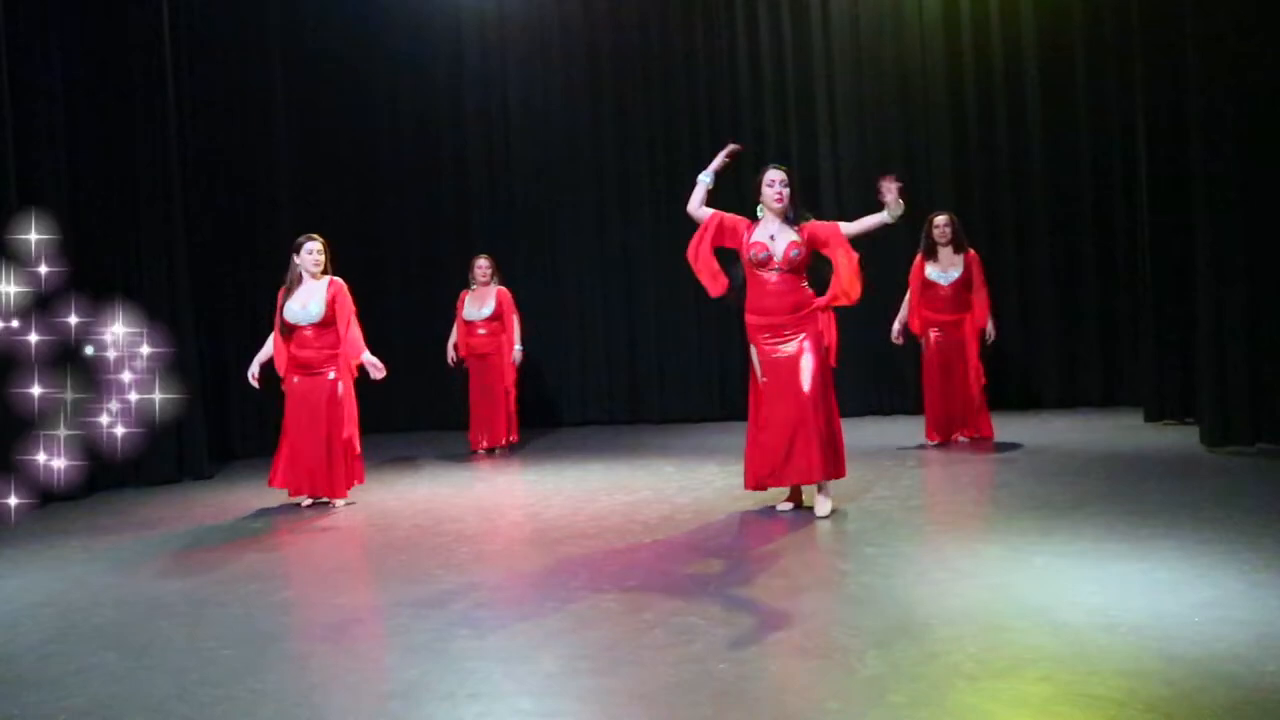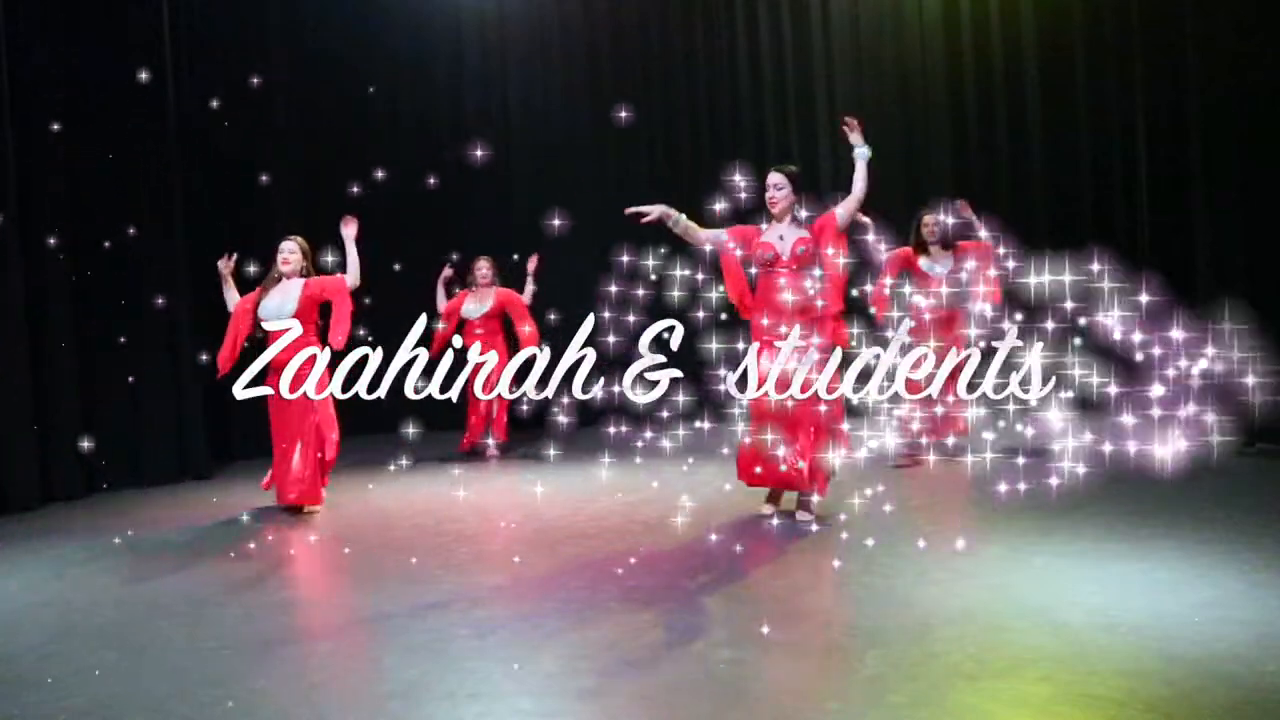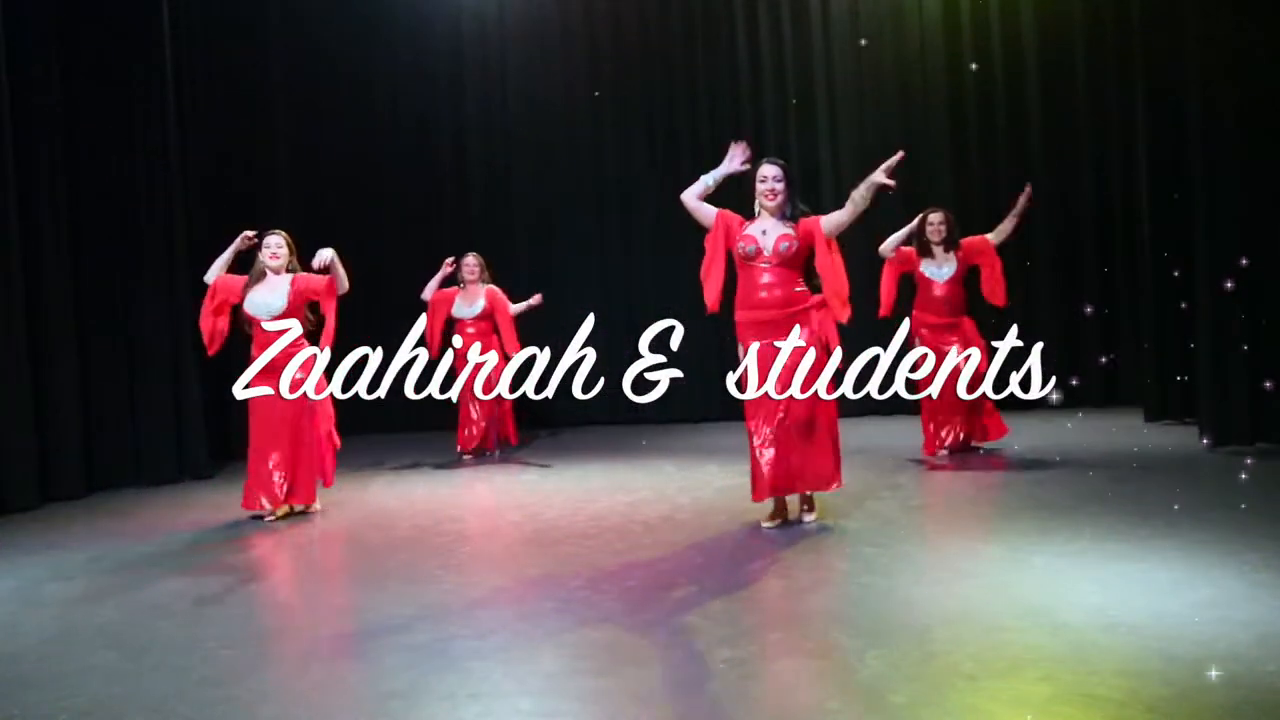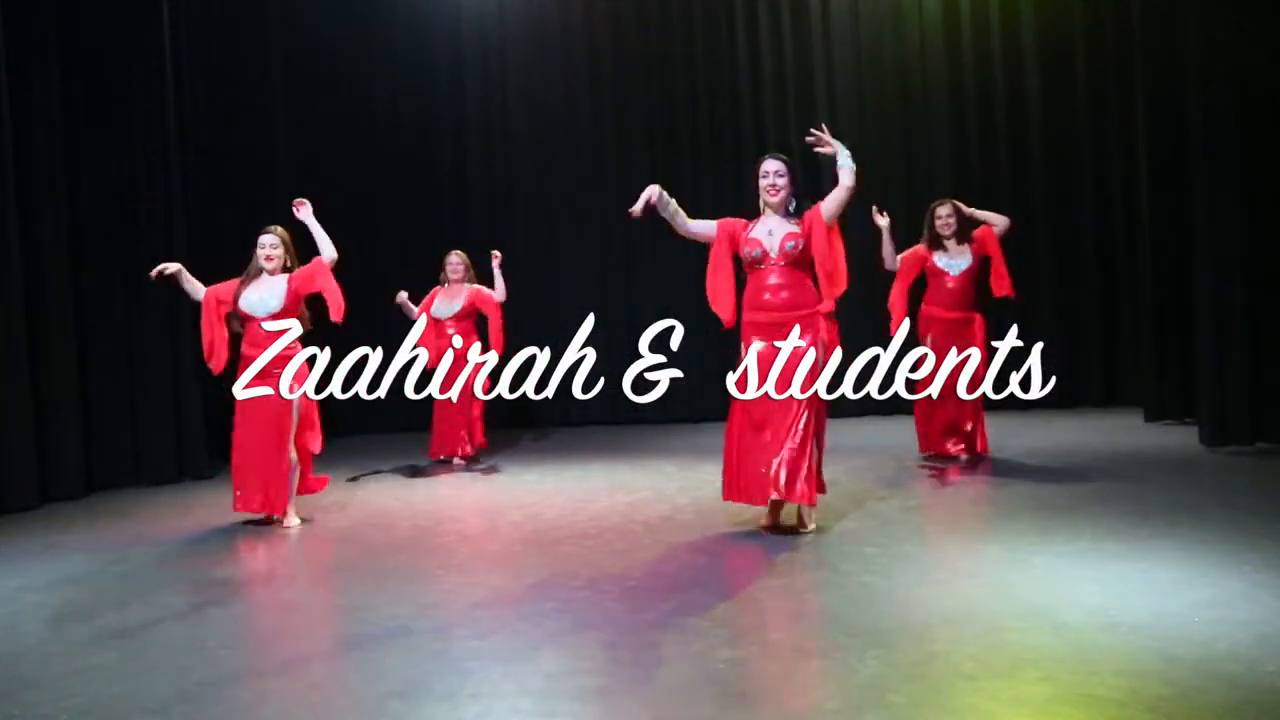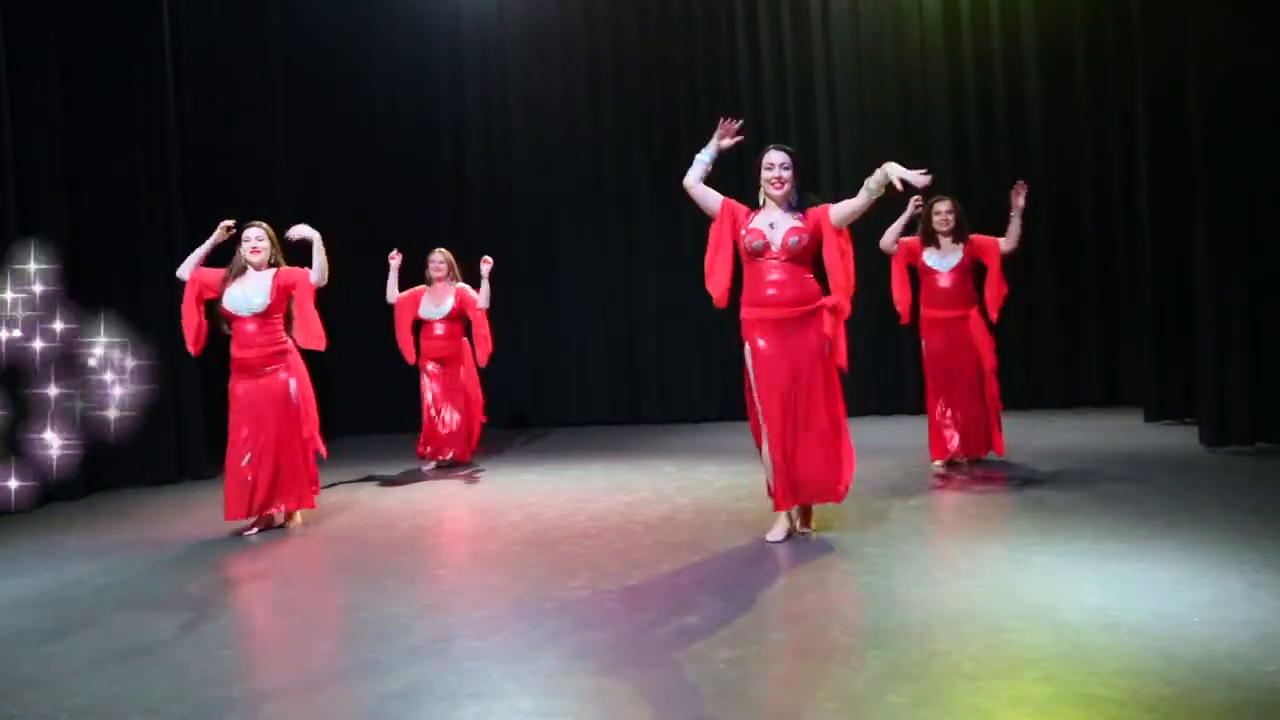
dt=1s
person 1, frame 1
left shoulder: (807, 231)
right shoulder: (742, 230)
left elbow: (852, 230)
right elbow: (695, 209)
left wrist: (888, 213)
right wrist: (713, 170)
left hip: (804, 326)
right hip: (763, 332)
left knee: (810, 400)
right knee: (773, 407)
left ankle: (821, 484)
right ankle: (792, 485)
person 1, frame 2
left shoulder: (817, 230)
right shoulder: (752, 235)
left elbow: (858, 196)
right elbow: (701, 236)
left wrist: (859, 150)
right wrist: (667, 214)
left hip: (812, 331)
right hip: (770, 331)
left knee: (810, 411)
right knee: (769, 407)
left ankle: (806, 495)
right ankle: (773, 488)
person 1, frame 3
left shoulder: (804, 227)
right shoulder: (735, 227)
left elbow: (848, 214)
right elbow: (688, 199)
left wrist: (871, 183)
right wrist: (724, 170)
left hip: (798, 328)
right hip: (754, 332)
left knee: (804, 407)
right knee: (764, 415)
left ankle: (807, 493)
right ankle: (777, 500)
person 1, frame 4
left shoulder: (810, 222)
right shoulder: (739, 230)
left elbow: (848, 185)
right elbow: (687, 227)
left wrist: (837, 150)
right wrist: (659, 199)
left hip: (804, 330)
right hip: (759, 333)
left knee: (801, 413)
right knee: (757, 415)
left ankle: (803, 503)
right ankle: (771, 500)
person 1, frame 5
left shoulder: (813, 218)
right shoulder: (740, 217)
left elbow: (863, 202)
right elbow: (691, 184)
left wrist: (889, 174)
right wrist: (715, 147)
left hip: (809, 327)
right hip: (761, 331)
left knee: (810, 415)
right knee: (770, 419)
left ankle: (805, 502)
right ankle: (785, 509)
person 2, frame 1
left shoulder: (335, 286)
right shoulder: (286, 292)
left elbow: (349, 327)
right elbow: (278, 333)
left wrist: (365, 355)
right wrist: (257, 360)
left hip: (331, 370)
right hip: (297, 372)
left knee: (334, 429)
right knee: (301, 431)
left ankle: (337, 490)
right ankle: (311, 488)
person 2, frame 2
left shoulder: (312, 286)
right shoulder: (267, 290)
left elbow: (352, 281)
right elbow: (237, 308)
left wrist: (349, 242)
right wrist: (226, 277)
left hip: (307, 369)
right hip: (278, 371)
left knee: (307, 431)
right knee: (286, 432)
left ankle: (312, 493)
right ankle: (292, 490)
person 2, frame 3
left shoulder: (300, 281)
right shoulder: (249, 286)
left elbow: (340, 287)
right elbow: (211, 280)
left wrist: (333, 261)
right wrist: (234, 249)
left hip: (297, 367)
right hip: (262, 372)
left knee: (303, 434)
right knee: (268, 435)
left ankle: (309, 495)
right ankle: (281, 499)
person 2, frame 4
left shoulder: (295, 282)
right shoulder: (242, 285)
left elbow: (329, 257)
right elbow: (204, 295)
left wrist: (309, 221)
right wrist: (180, 273)
left hip: (287, 374)
right hip: (252, 375)
left knee: (284, 440)
right knee: (255, 439)
left ankle: (288, 507)
right ankle: (266, 501)
person 2, frame 5
left shoulder: (283, 276)
right shoulder: (228, 280)
left elbow: (319, 279)
right elbow: (184, 273)
left wrist: (316, 241)
right wrist: (212, 242)
left hip: (281, 368)
right hip: (243, 373)
left knee: (285, 438)
right knee: (248, 443)
left ankle: (292, 506)
right ankle: (265, 511)
person 3, frame 1
left shoulder: (969, 257)
right shoulder: (923, 259)
left elbow: (980, 292)
right elbow: (913, 293)
left wrist: (989, 320)
right wrist: (898, 321)
left hip: (962, 325)
right hip: (932, 327)
left knee: (963, 377)
right knee: (936, 379)
left ankle: (967, 430)
right ankle: (939, 433)
person 3, frame 2
left shoulder: (957, 251)
right shoulder: (911, 255)
left elbow: (987, 248)
right elbow: (881, 259)
left wrist: (971, 220)
left hip: (952, 323)
right hip: (923, 323)
left knee: (950, 376)
right knee: (922, 376)
left ankle: (950, 430)
right ankle: (920, 431)
person 3, frame 3
left shoulder: (962, 249)
right shoulder: (913, 256)
left elbow: (997, 236)
right elbow: (884, 251)
left wrist: (1018, 210)
right wrist: (911, 228)
left hip: (957, 325)
right hip: (925, 329)
left knee: (968, 376)
right knee: (934, 384)
left ankle: (968, 433)
right ankle: (941, 440)
person 3, frame 4
left shoulder: (975, 242)
right shoulder: (925, 251)
left elbow: (1004, 223)
right elbow: (892, 264)
left wrist: (970, 211)
right wrist: (885, 231)
left hip: (966, 323)
right hip: (935, 323)
left knee: (967, 382)
right knee: (935, 382)
left ankle: (963, 443)
right ankle: (937, 442)
person 3, frame 5
left shoulder: (971, 243)
right shoulder: (917, 246)
left elbow: (1008, 245)
right elbow: (887, 245)
left wrist: (1016, 211)
right wrist: (908, 215)
left hip: (967, 323)
right hip: (931, 325)
left knee: (971, 383)
right knee: (939, 385)
left ankle: (972, 444)
right ankle: (943, 449)
person 4, frame 1
left shoulder: (501, 292)
right shoulder: (465, 296)
left elbow: (512, 320)
right elbow: (458, 325)
left wrist: (517, 346)
right wrist: (450, 344)
left hip: (498, 351)
right hip: (474, 354)
left knee: (499, 395)
right knee: (479, 397)
left ankle: (502, 441)
right ankle: (483, 442)
person 4, frame 2
left shoulder: (502, 294)
right shoulder: (465, 296)
left elbow: (525, 301)
right elbow: (444, 309)
left wrist: (530, 274)
right wrist: (441, 282)
left hip: (493, 350)
left knee: (491, 394)
right knee: (476, 396)
left ankle: (493, 442)
right ankle: (478, 438)
person 4, frame 3
left shoulder: (490, 291)
right shoulder: (453, 294)
left elbow: (509, 309)
right elbow: (426, 296)
left wrist: (529, 303)
right wrist: (442, 273)
left hip: (487, 351)
right hip: (463, 354)
left knee: (488, 397)
right knee: (468, 399)
left ankle: (494, 442)
right ankle: (473, 445)
person 4, frame 4
left shoulder: (475, 291)
right shoulder: (437, 293)
left elbow: (499, 298)
right elbow: (418, 314)
left wrist: (496, 270)
right wrist: (404, 303)
left hip: (467, 355)
right hip: (444, 357)
left knee: (463, 401)
right knee: (445, 402)
left ankle: (462, 450)
right ankle: (452, 446)
person 4, frame 5
left shoulder: (460, 290)
right shoulder: (420, 293)
left elbow: (482, 304)
right elbow: (392, 298)
left wrist: (485, 276)
right wrist: (393, 269)
left hip: (456, 356)
right hip: (429, 359)
left knee: (459, 404)
right knee: (432, 405)
left ankle: (460, 453)
right ankle: (436, 454)
